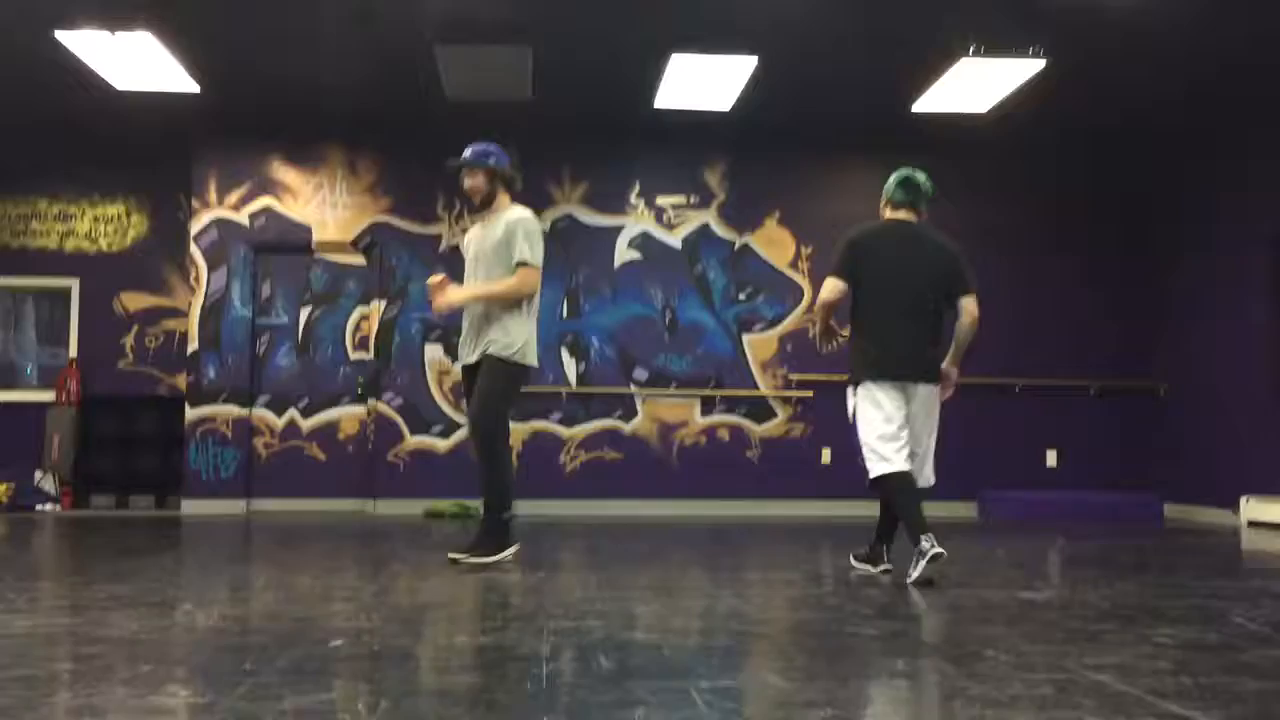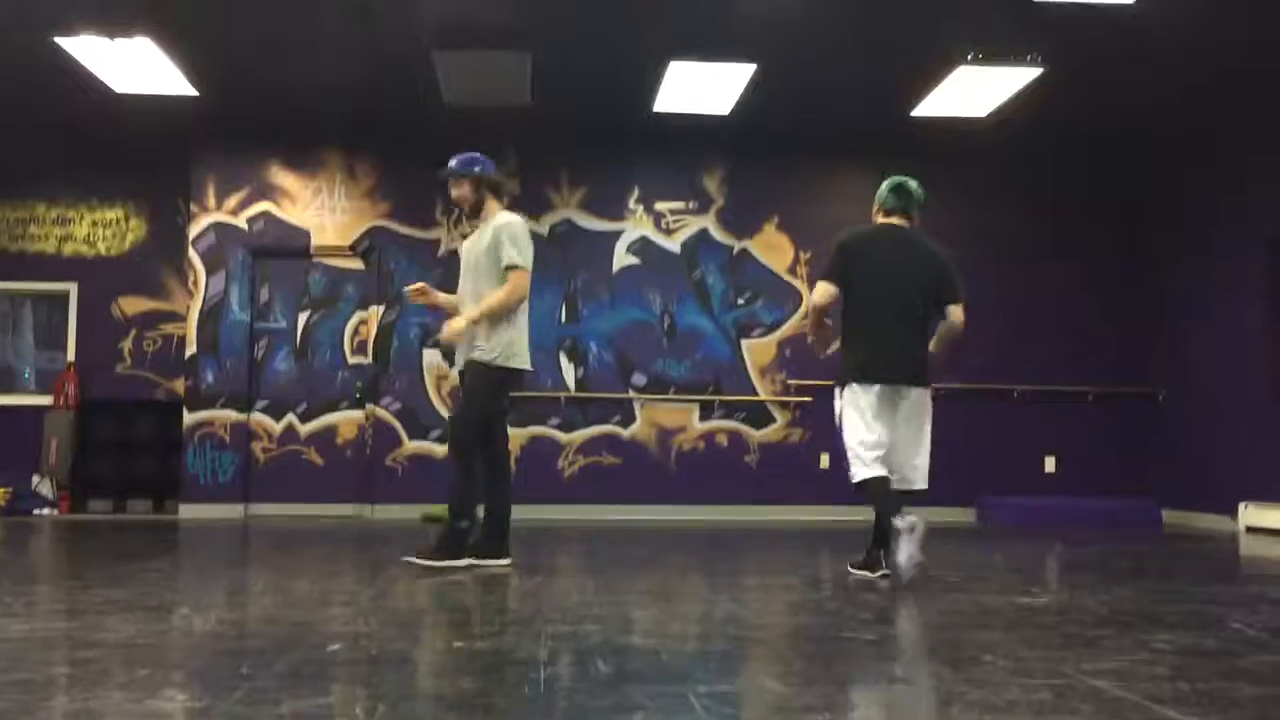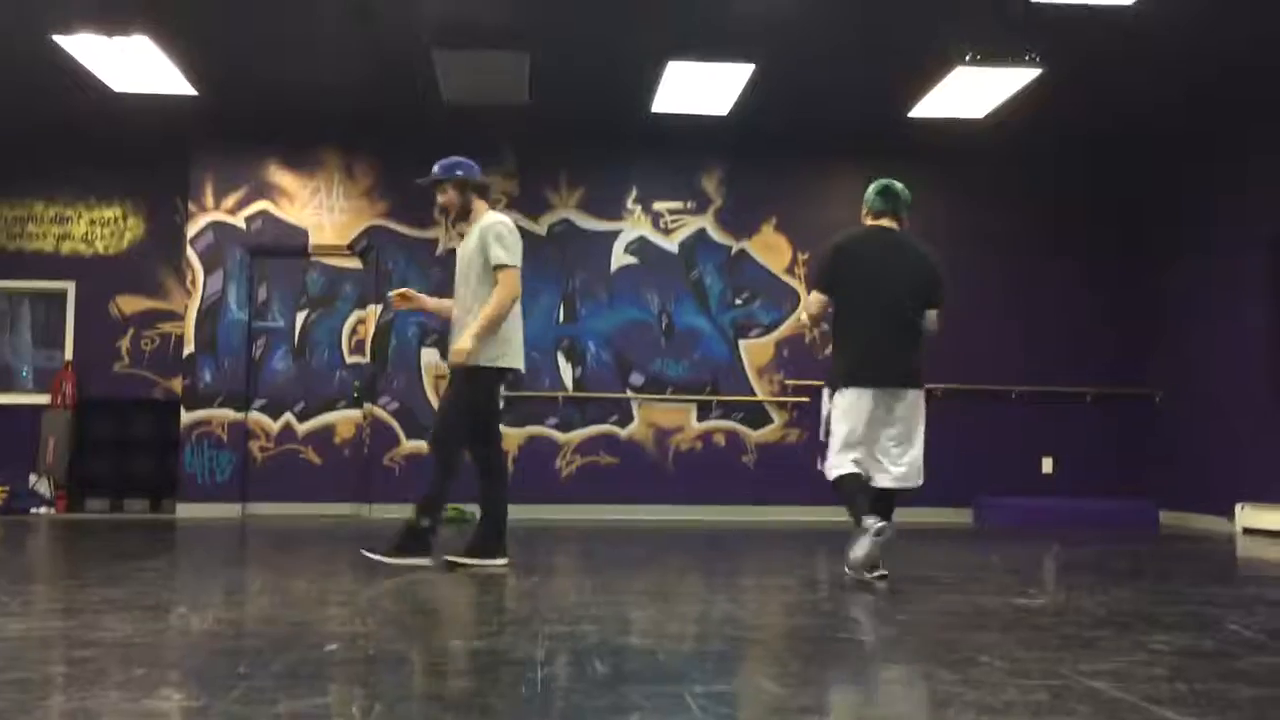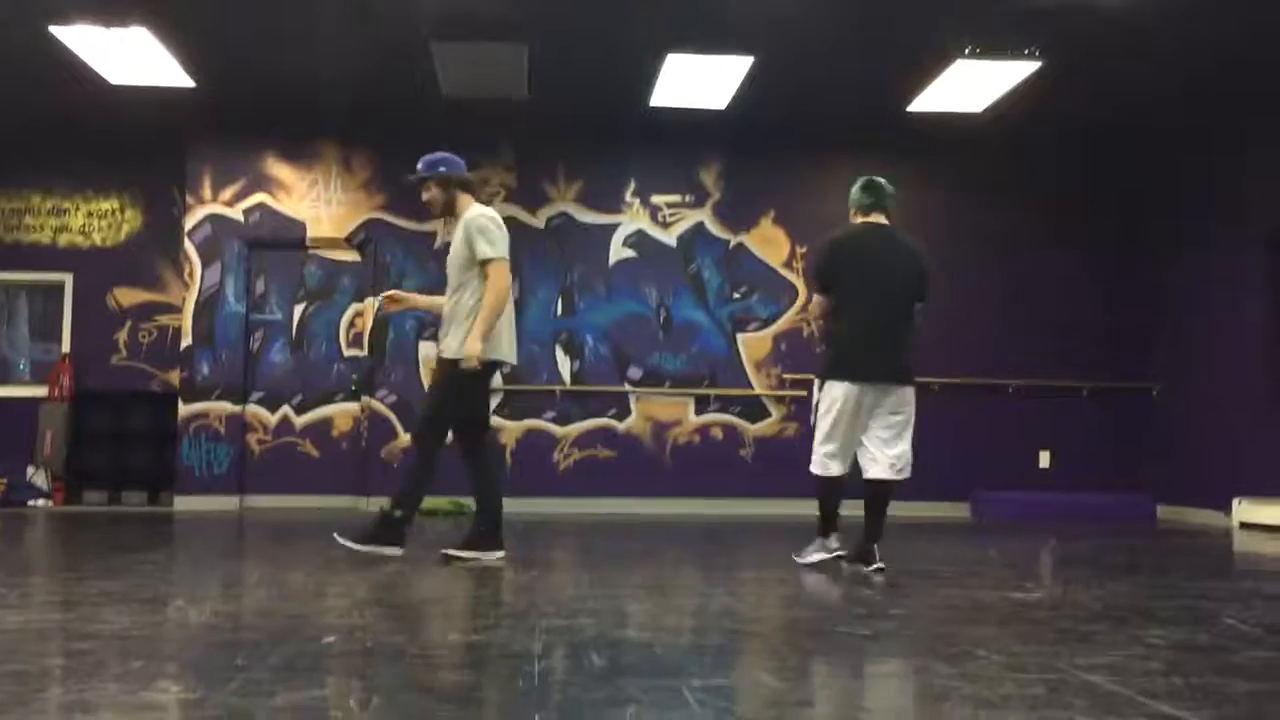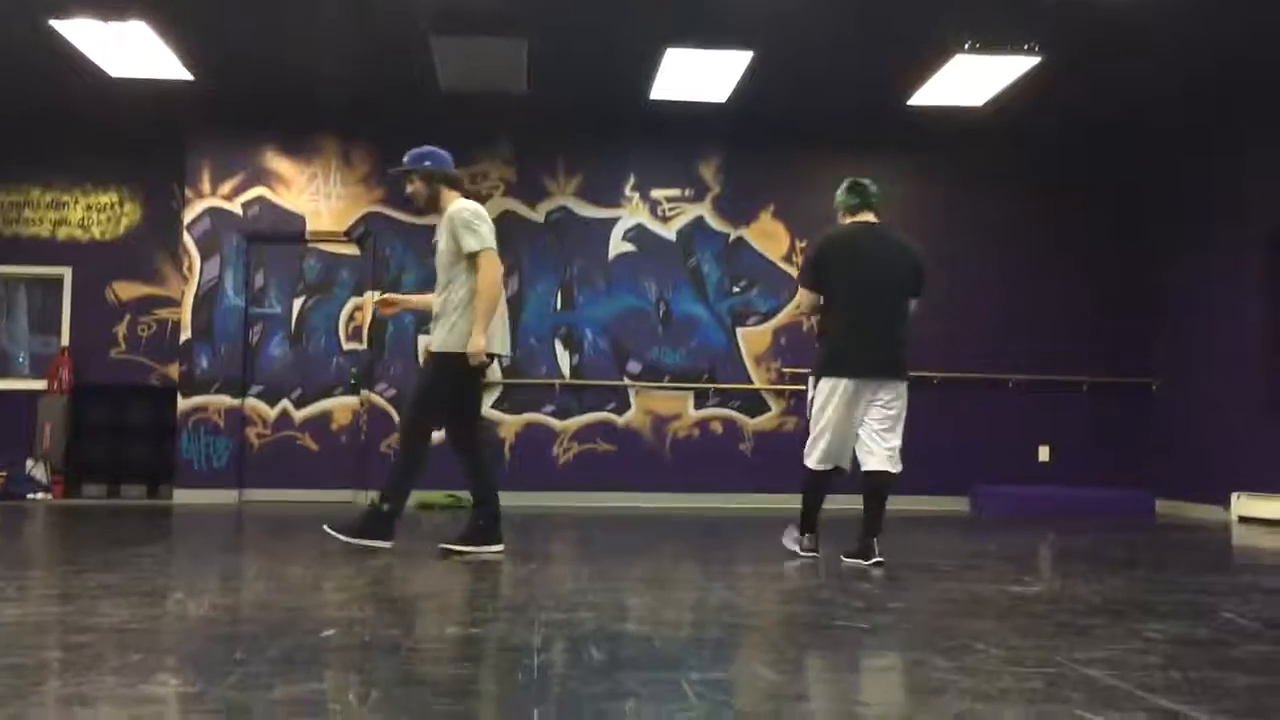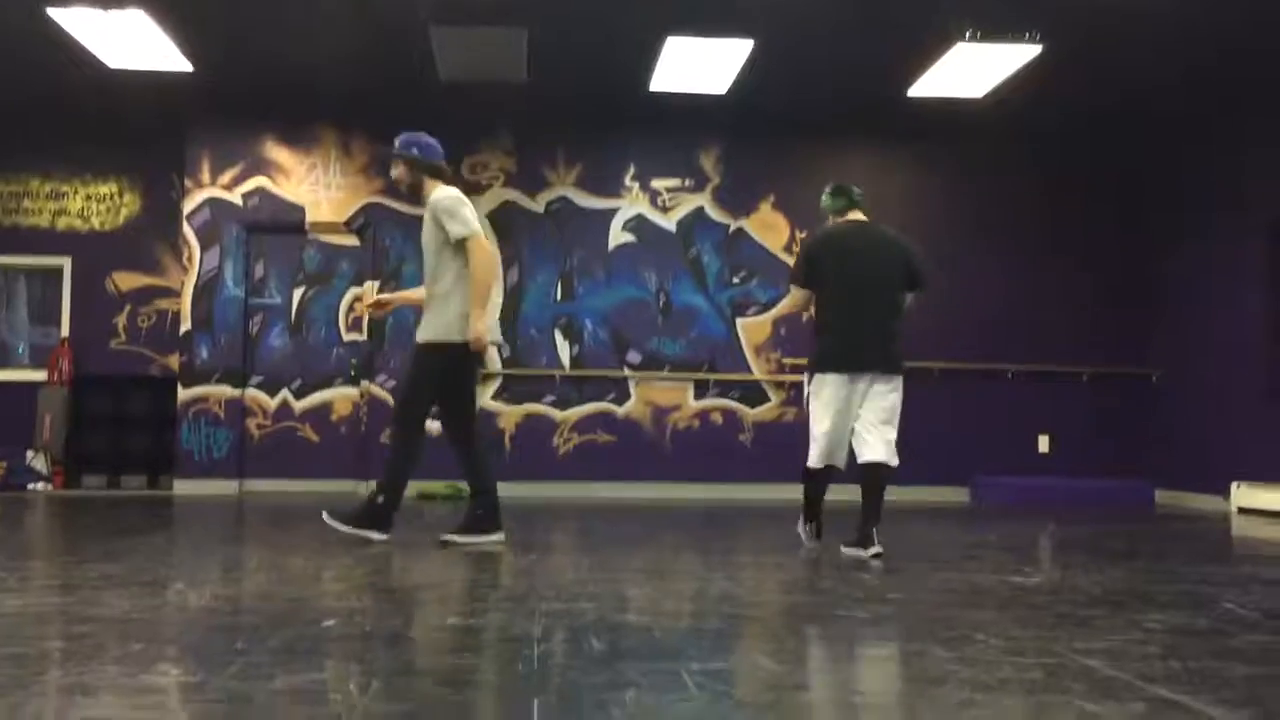
dt=0.1s
person 1, frame 1
left shoulder: (519, 221)
right shoulder: (476, 229)
left elbow: (526, 284)
left wrist: (464, 295)
right wrist: (450, 290)
left hip: (508, 350)
right hip: (475, 351)
left knee: (485, 430)
right knee: (490, 437)
left ankle: (496, 532)
right ankle: (498, 535)
person 1, frame 2
left shoulder: (509, 226)
right shoulder: (474, 236)
left elbow: (518, 288)
left wrist: (467, 320)
right wrist: (437, 296)
left hip: (497, 356)
right hip: (473, 355)
left knee: (462, 435)
right knee: (489, 446)
left ankle: (455, 540)
right ankle: (495, 543)
person 1, frame 3
left shoulder: (495, 226)
right shoulder: (470, 236)
left elbow: (507, 289)
left wrist: (470, 337)
right wrist: (420, 301)
left hip: (482, 358)
right hip: (477, 358)
left knee: (445, 440)
right knee: (483, 446)
left ankle: (417, 539)
right ankle: (490, 542)
person 1, frame 4
left shoulder: (480, 219)
right shoulder: (462, 228)
left elbow: (500, 282)
left wrist: (476, 337)
right wrist: (411, 300)
left hip: (470, 352)
right hip: (465, 352)
left knee: (428, 433)
right knee: (473, 440)
left ankle: (391, 529)
right ankle: (487, 536)
person 1, frame 5
left shoulder: (464, 212)
right shoulder: (452, 220)
left elbow: (491, 272)
left wrist: (479, 333)
right wrist: (404, 302)
left hip: (459, 346)
right hip: (460, 346)
left knee: (415, 427)
right knee: (464, 435)
left ankle: (380, 521)
right ankle: (486, 528)
person 1, frame 6
left shoulder: (446, 200)
right shoulder: (440, 207)
left elbow: (482, 255)
left wrist: (478, 317)
right wrist: (398, 298)
left hip: (449, 335)
right hip: (453, 335)
left knee: (407, 418)
right knee: (459, 426)
left ankle: (378, 513)
right ankle: (485, 518)
person 2, frame 1
left shoulder: (861, 241)
right shoulder: (944, 250)
left elbow: (828, 297)
right elbow: (971, 313)
left wrist: (824, 328)
right wrist: (953, 361)
left hip: (874, 368)
right hip: (923, 371)
left knee: (888, 457)
right knee: (910, 460)
left ankle: (923, 538)
right ankle: (878, 550)
person 2, frame 2
left shoulder: (851, 245)
right shoulder: (934, 256)
left elbow: (820, 301)
right elbow: (956, 318)
left wrist: (816, 327)
left hip: (862, 371)
right hip: (913, 374)
left knee: (868, 459)
right knee: (902, 465)
left ankle: (900, 523)
right ankle: (875, 556)
person 2, frame 3
left shoulder: (843, 248)
right shoulder: (922, 259)
left elbow: (815, 310)
right elbow: (931, 323)
left hip: (853, 373)
right hip: (904, 376)
left knee: (845, 459)
right knee: (893, 464)
left ankle: (869, 522)
right ankle: (871, 556)
person 2, frame 4
left shoulder: (836, 247)
right shoulder: (912, 254)
left elbow: (819, 307)
right elbow: (914, 310)
left hip: (843, 367)
right hip: (895, 371)
left knee: (830, 452)
right knee: (884, 457)
left ankle: (828, 539)
right ankle: (869, 547)
person 2, frame 5
left shoulder: (828, 245)
right shoulder: (905, 250)
left elbow: (807, 305)
left hip: (839, 364)
right hip: (890, 367)
left knee: (824, 450)
right knee: (881, 453)
left ankle: (806, 534)
right ankle: (868, 543)
person 2, frame 6
left shoulder: (819, 244)
right shoulder: (897, 247)
left elbow: (798, 303)
right elbow: (907, 300)
left hip: (833, 360)
right hip: (884, 361)
left knee: (823, 446)
right knee: (877, 447)
left ankle: (811, 524)
right ankle: (868, 533)
